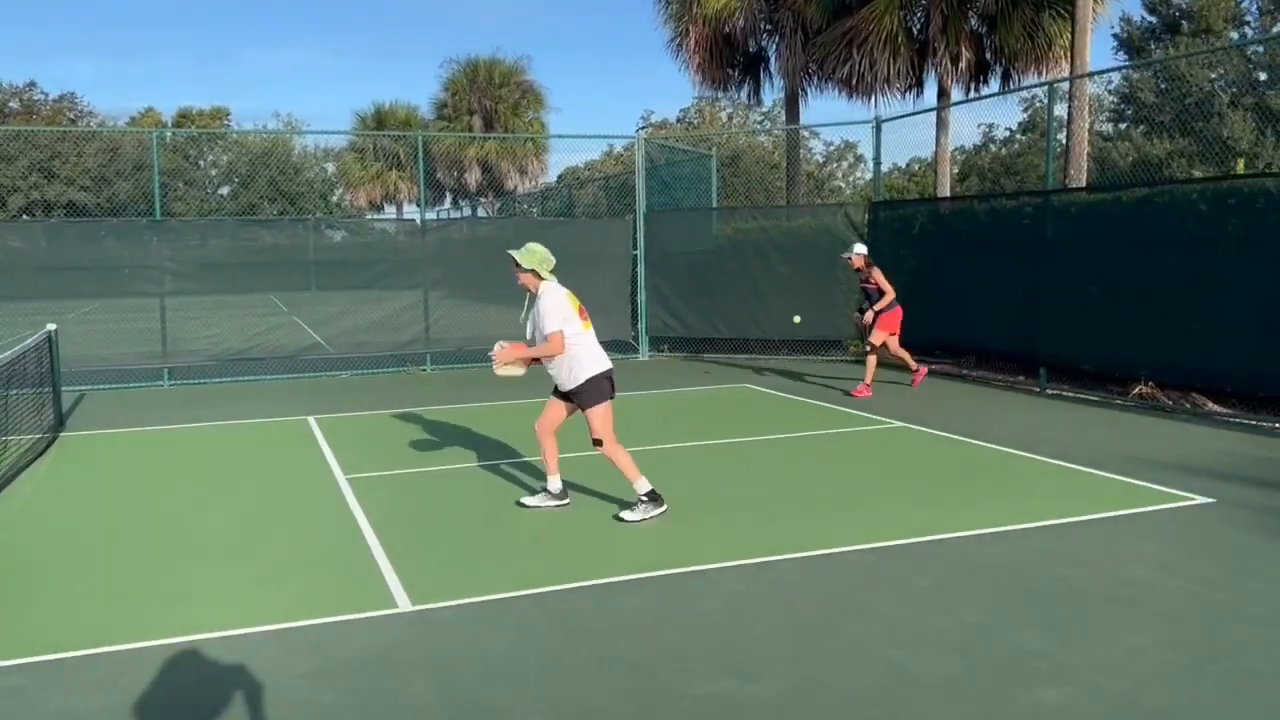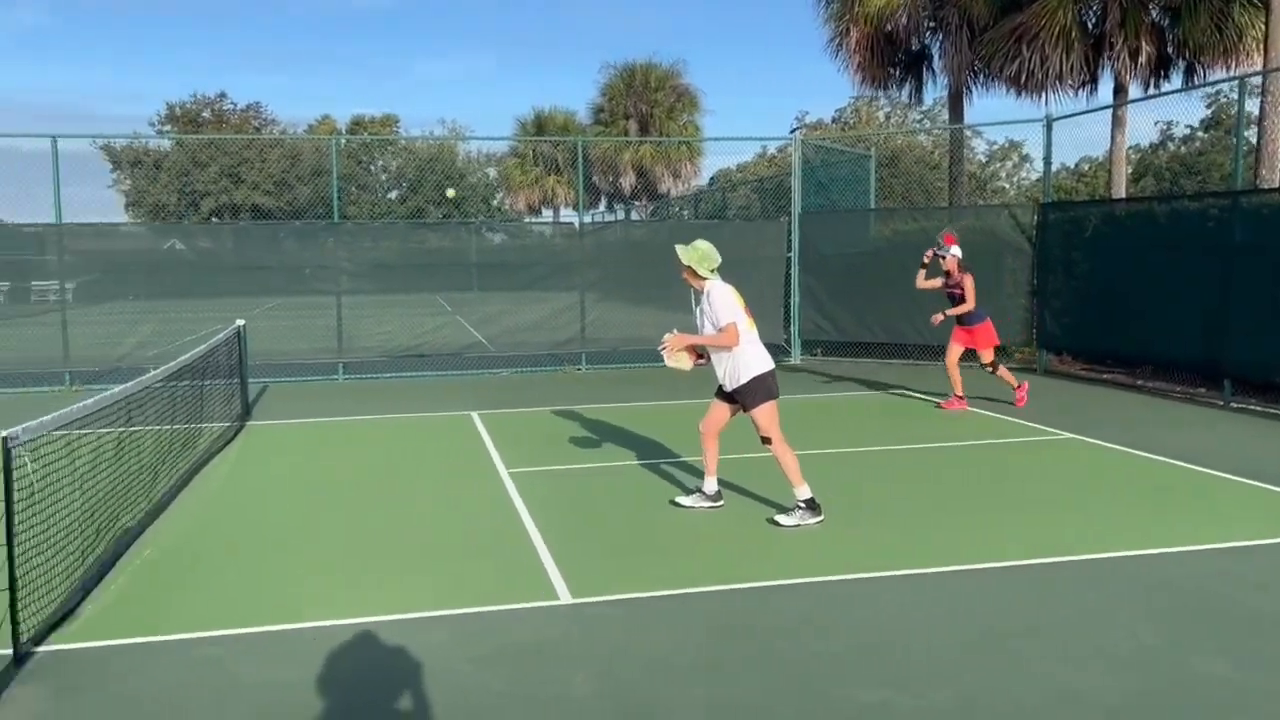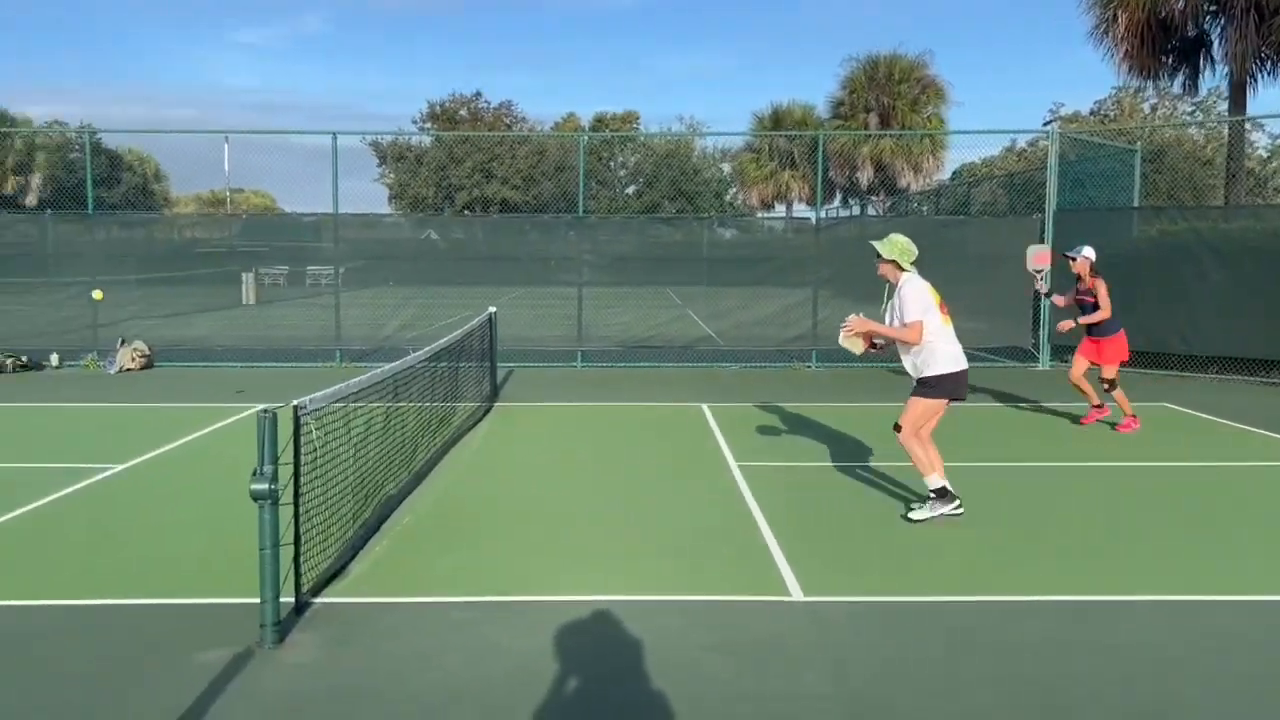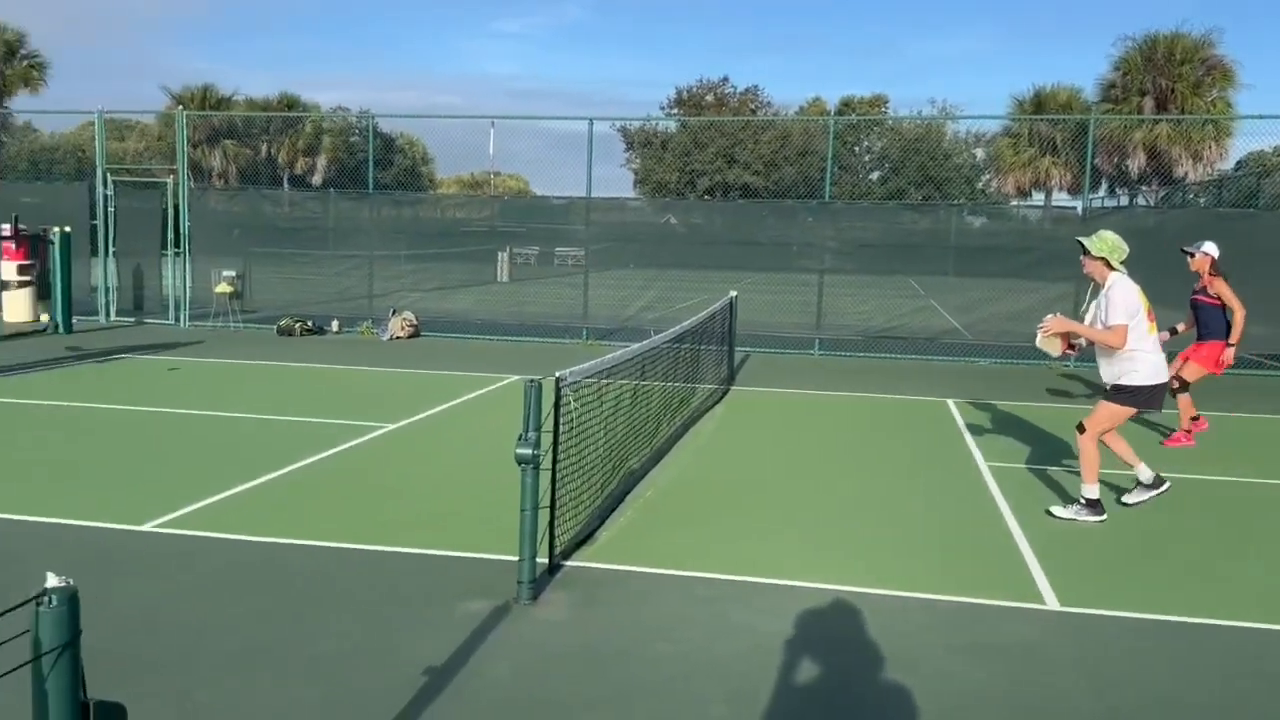
dt=0.5s
person 1, frame 1
left shoulder: (550, 297)
right shoulder: (548, 295)
left elbow: (556, 347)
left wrist: (518, 354)
right wrist: (526, 356)
left hip: (590, 375)
right hip: (573, 378)
left knee: (605, 443)
right knee: (543, 428)
left ankle: (651, 498)
right ankle: (555, 490)
person 1, frame 2
left shoulder: (718, 292)
right shoulder: (710, 294)
left elbow: (731, 338)
left wrist: (689, 339)
right wrist: (695, 352)
left hip: (753, 374)
right hip: (733, 378)
left knee: (774, 442)
right knee: (707, 429)
left ankle: (808, 506)
right ankle: (710, 492)
person 1, frame 3
left shoulder: (911, 288)
right shoulder: (907, 287)
left elbow: (914, 335)
right elbow: (907, 333)
left wrist: (871, 325)
right wrist: (874, 338)
left hip: (943, 371)
right hip: (941, 371)
left knee: (904, 432)
right knee: (920, 435)
left ankle: (941, 493)
right ankle: (946, 498)
person 1, frame 4
left shoulder: (1119, 290)
right shoulder: (1113, 288)
left elbow: (1116, 339)
right elbow: (1108, 335)
left wrist: (1072, 326)
right wrist: (1076, 338)
left hip: (1138, 380)
right hip: (1136, 377)
left knee: (1086, 432)
right knee: (1102, 430)
left ankle: (1091, 504)
right ankle: (1149, 478)
person 2, frame 1
left shoulder: (874, 272)
right shoulder: (862, 274)
left elbow: (891, 294)
left wrist: (872, 310)
right wrist: (863, 310)
left hip: (890, 313)
right hip: (883, 314)
left knee: (871, 346)
right knee: (893, 348)
left ankle: (866, 386)
right ankle: (918, 369)
person 2, frame 2
left shoulder: (966, 278)
right shoulder: (946, 280)
left elbow: (970, 305)
right elbow: (920, 284)
left wrist: (943, 314)
right wrist: (925, 264)
left hip: (980, 326)
right hip: (962, 327)
left knee: (989, 366)
right knee: (950, 361)
left ankle: (1019, 387)
right ankle: (959, 398)
person 2, frame 3
left shoulder: (1098, 283)
right shoulder: (1079, 284)
left elbow: (1106, 313)
right elbow: (1064, 302)
left wrist: (1074, 322)
right wrist: (1045, 291)
left hip: (1112, 338)
right hip: (1092, 338)
left knee: (1107, 383)
right knee: (1074, 375)
left ankle: (1131, 418)
right ankle: (1098, 406)
person 2, frame 4
left shoulder: (1215, 284)
right shoulder: (1197, 285)
left elbow: (1239, 313)
left wrist: (1230, 345)
right wrist: (1170, 332)
left hip: (1216, 346)
right hip: (1202, 344)
left knee: (1178, 383)
right knee: (1169, 378)
left ankle: (1185, 434)
right ankle: (1195, 420)
